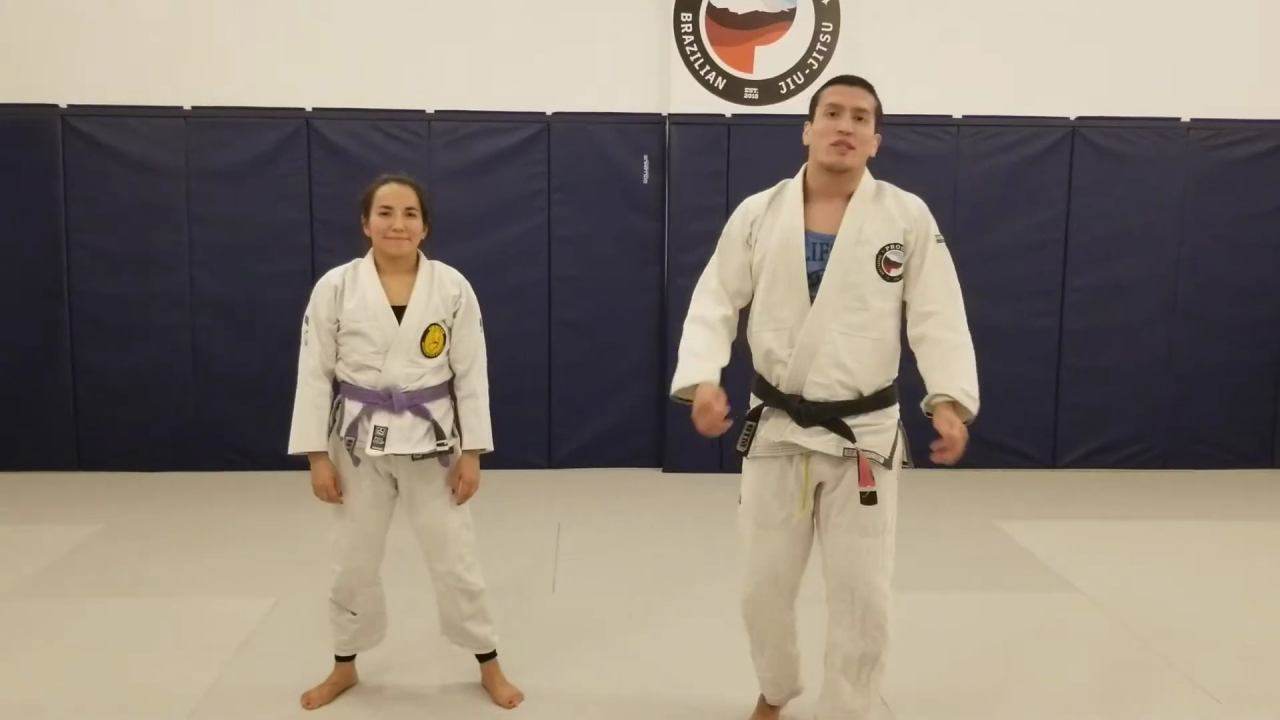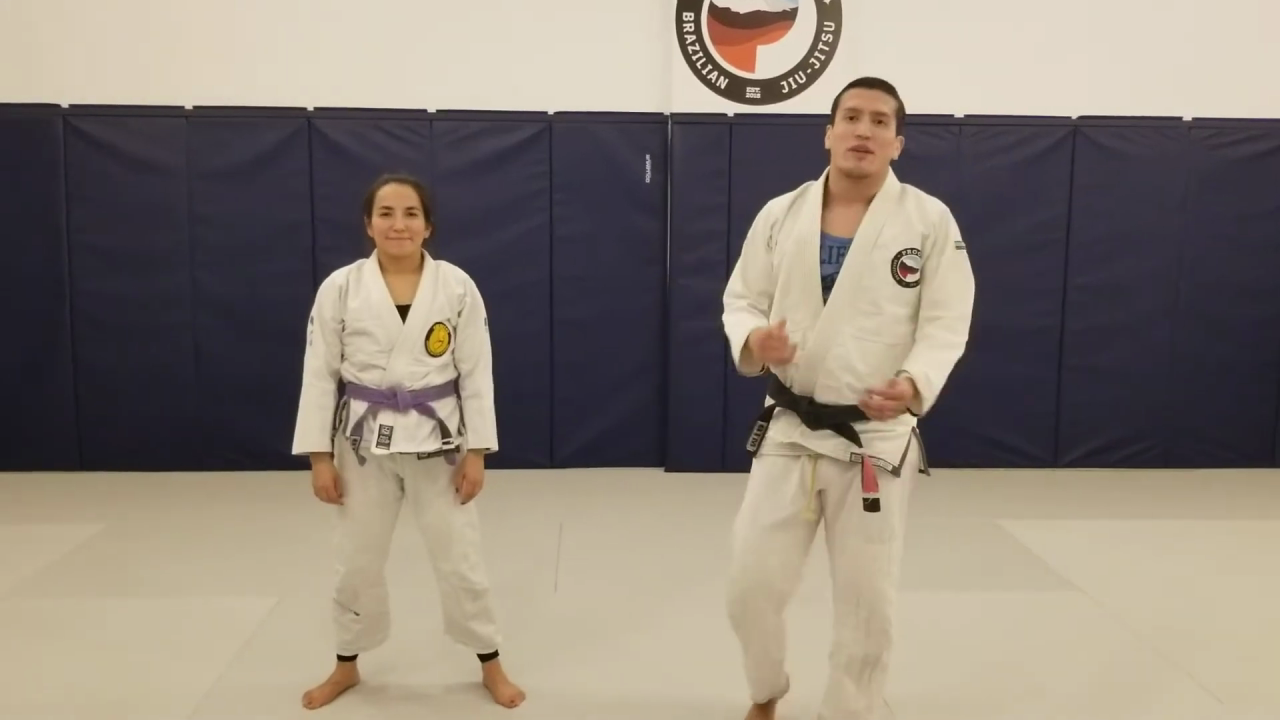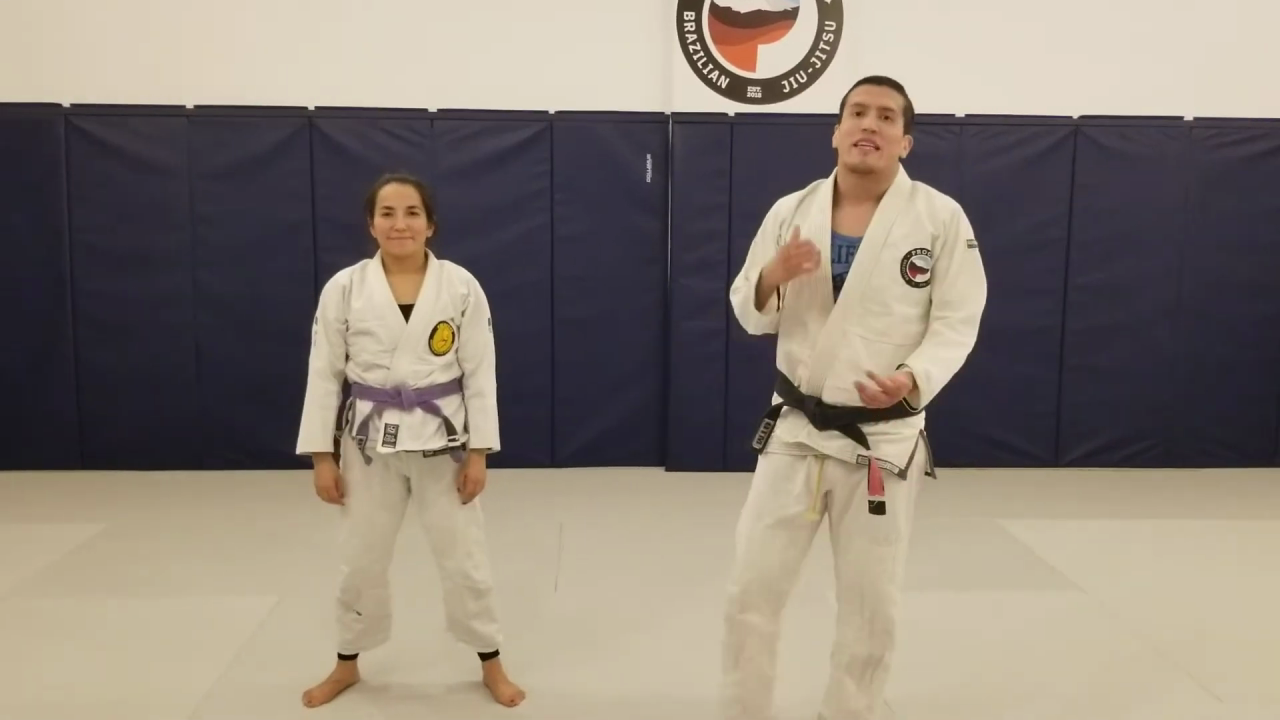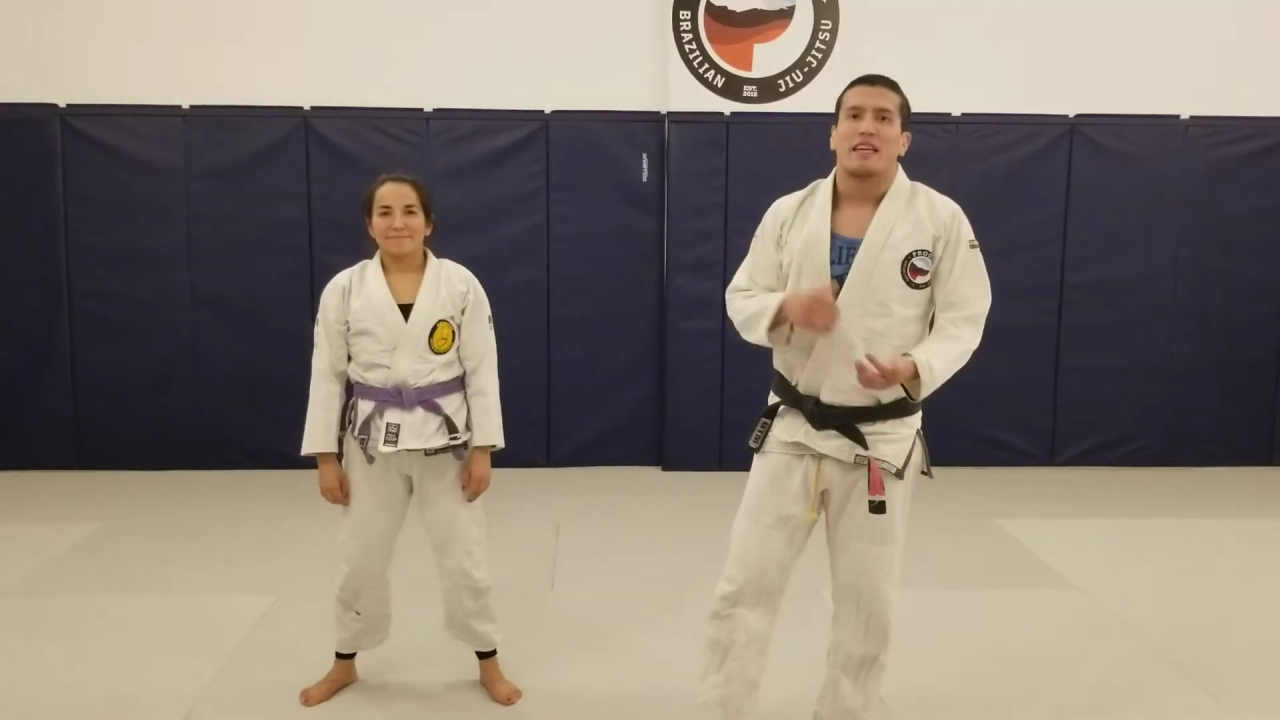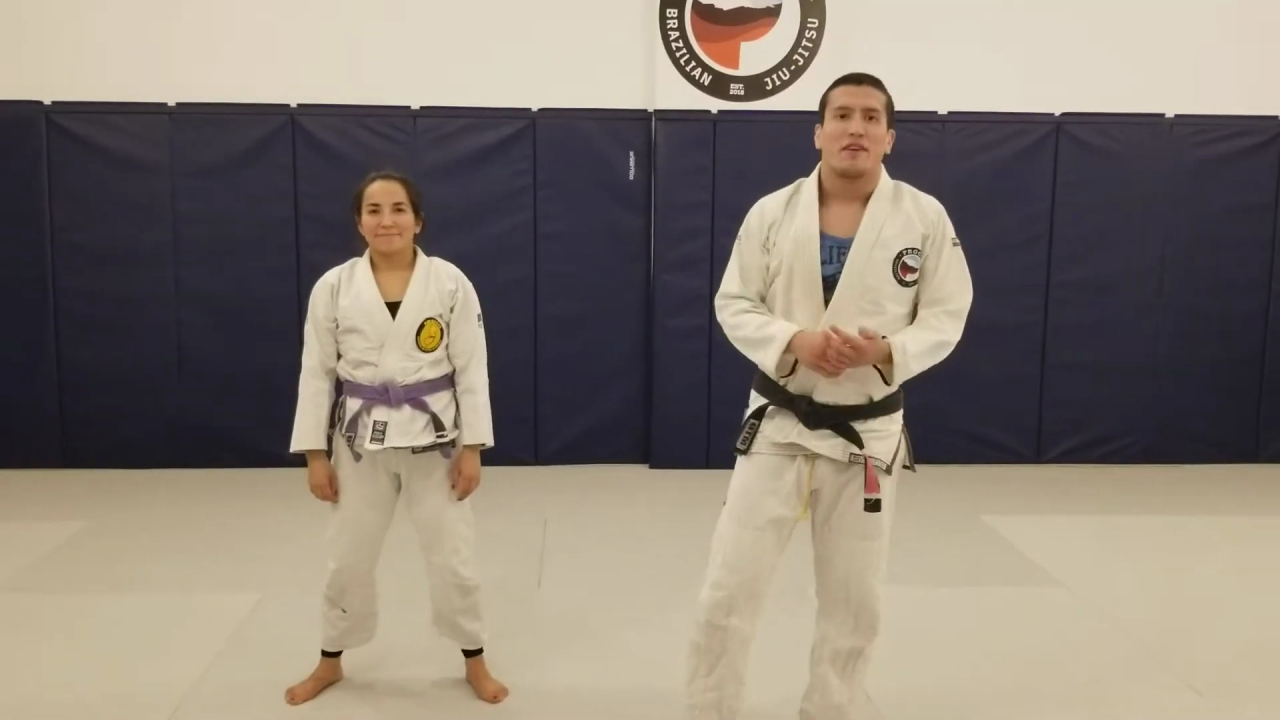
dt=0.2s
person 1, frame 1
left shoulder: (908, 215)
right shoulder: (758, 213)
left elbow: (938, 319)
right elbow: (712, 304)
left wrist: (950, 402)
right wrist: (702, 380)
left hip: (864, 432)
right hip: (777, 429)
left knee: (862, 600)
right knee: (765, 589)
person 1, frame 2
left shoulder: (929, 220)
right shoulder: (780, 214)
left elbow: (947, 324)
right elbow: (741, 301)
left wrist: (911, 385)
right wrist: (753, 342)
left hip: (877, 438)
right hip: (788, 431)
left knee: (867, 605)
right knee: (751, 589)
person 1, frame 3
left shoulder: (941, 217)
right shoulder: (791, 211)
left elbow: (956, 323)
right elbow: (744, 303)
left wrist: (912, 381)
right wrist: (772, 279)
left hip: (884, 437)
right hip: (795, 430)
left knee: (870, 606)
right knee: (751, 591)
person 1, frame 4
left shoulder: (941, 218)
right shoulder: (789, 212)
left elbow: (962, 320)
right elbow: (741, 302)
left wrist: (914, 369)
right wrist: (785, 308)
left hip: (881, 438)
right hip: (792, 428)
left knee: (865, 606)
right knee: (744, 588)
person 1, frame 5
left shoulder: (925, 216)
right shoulder: (772, 212)
left elbow: (945, 315)
right elbow: (733, 305)
left wrist: (885, 352)
right wrist: (795, 342)
left hip: (867, 436)
right hip: (778, 428)
left knee: (852, 603)
right knee: (729, 591)
person 2, frame 1
left shoulder: (452, 287)
right shoulder: (335, 287)
left elbow: (471, 373)
right elbow: (314, 374)
left wrist: (472, 452)
right wrist: (317, 455)
left hip: (431, 441)
right hip: (359, 442)
left knee: (455, 559)
right knee: (352, 561)
left ankle: (488, 664)
right ankle: (344, 666)
person 2, frame 2
left shoulder: (457, 286)
right shoulder: (340, 287)
left elbow: (476, 372)
right elbow: (319, 374)
left wrist: (476, 452)
right wrist: (320, 456)
left hip: (437, 440)
right hip: (365, 442)
left knee: (460, 558)
right knee: (357, 561)
left ankle: (490, 664)
right ankle: (346, 665)
person 2, frame 3
left shoulder: (461, 286)
right shoulder: (343, 288)
left elbow: (480, 372)
right elbow: (324, 374)
left wrist: (478, 452)
right wrist: (322, 457)
left hip: (442, 440)
right hip: (371, 441)
left knee: (464, 557)
right knee: (360, 559)
left ankle: (490, 663)
right ankle: (347, 664)
person 2, frame 4
left shoulder: (460, 284)
right shoulder: (343, 289)
left elbow: (482, 371)
right elbow: (327, 375)
left wrist: (482, 450)
right wrist: (326, 457)
left hip: (445, 439)
right hip: (373, 441)
left knee: (464, 556)
right knee: (360, 559)
left ankle: (487, 662)
right ankle: (344, 663)
person 2, frame 5
left shoulder: (450, 282)
right shoulder: (333, 287)
left elbow: (472, 369)
right elbow: (316, 372)
left wrist: (472, 448)
right wrist: (316, 454)
left hip: (433, 437)
right hip: (362, 439)
left knee: (452, 555)
right knee: (348, 556)
left ankle: (474, 660)
right ankle: (330, 661)
